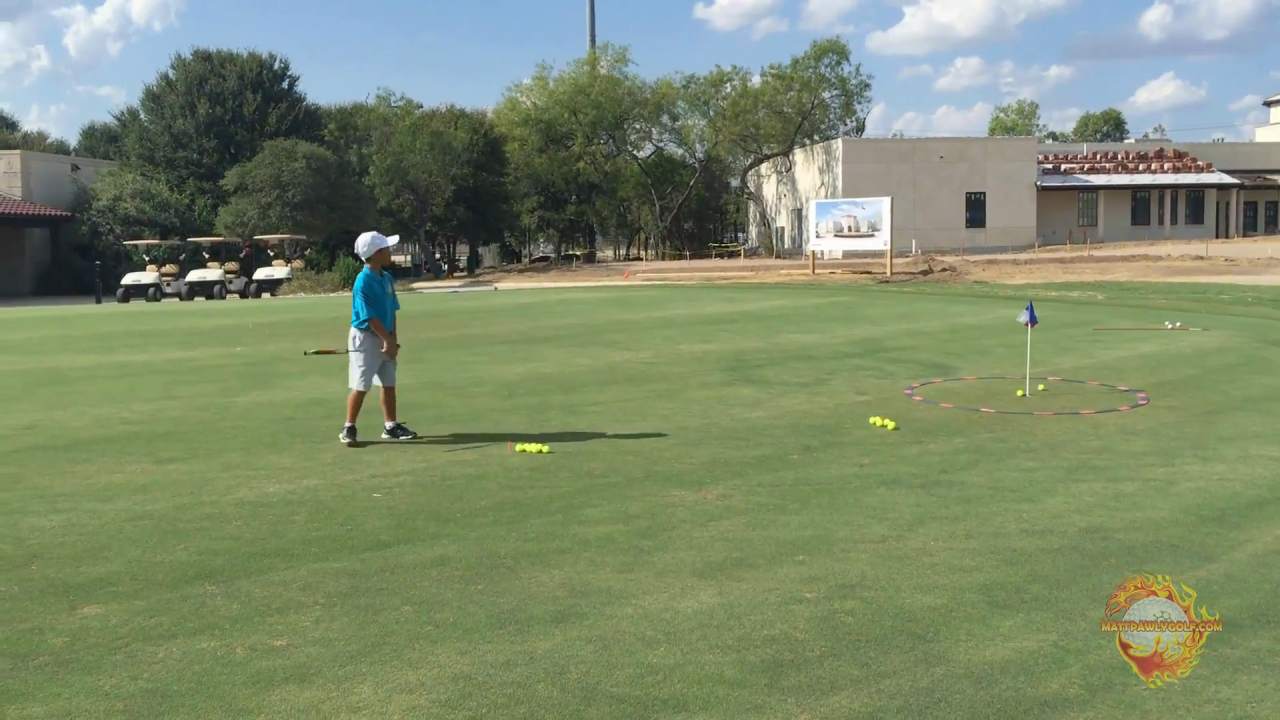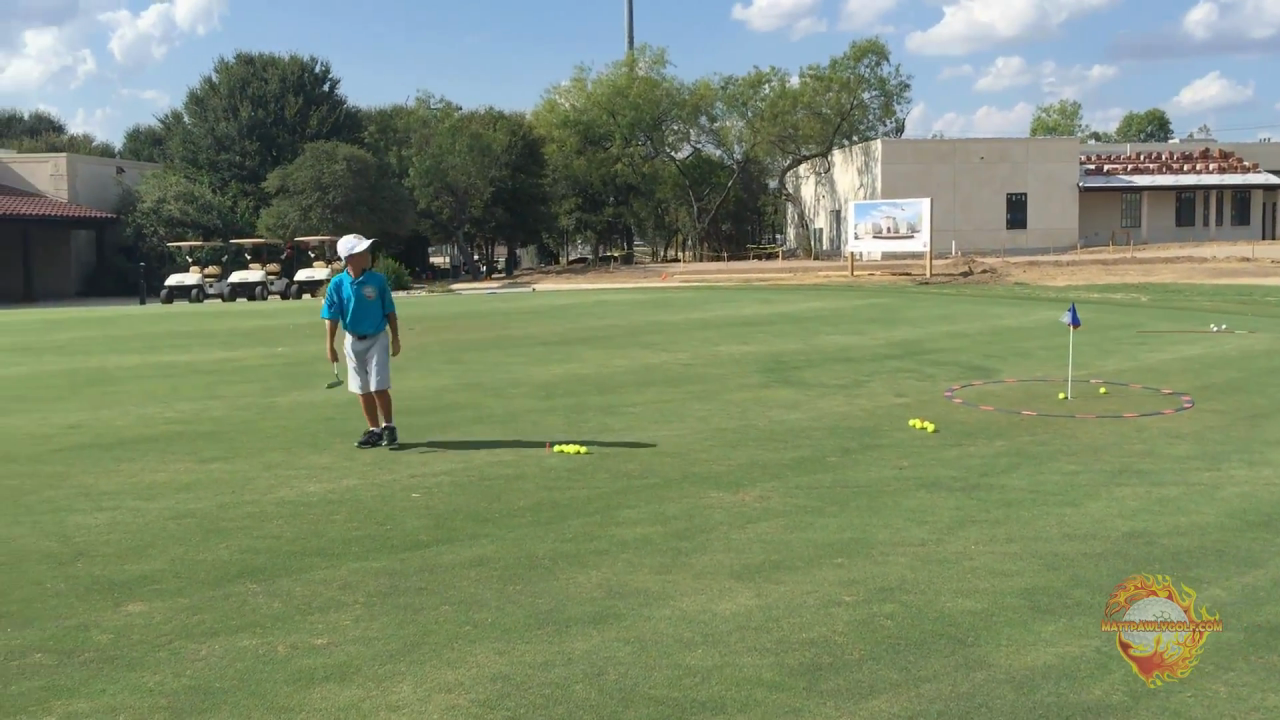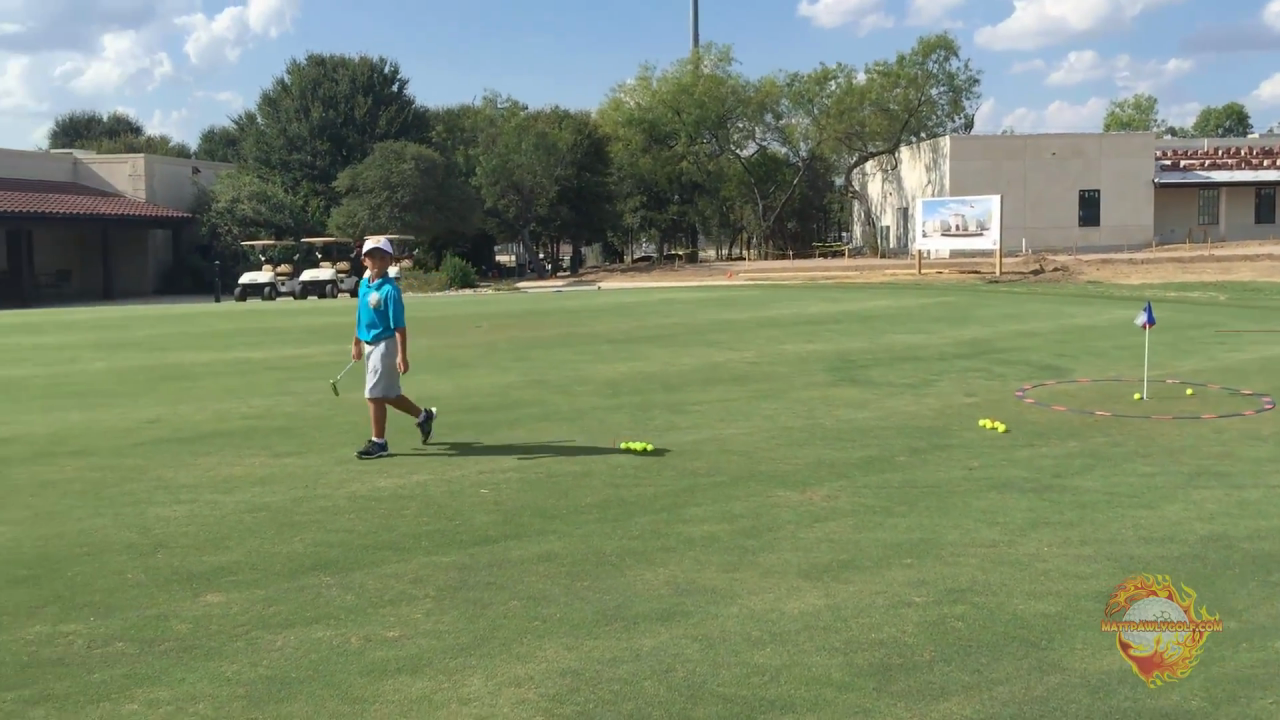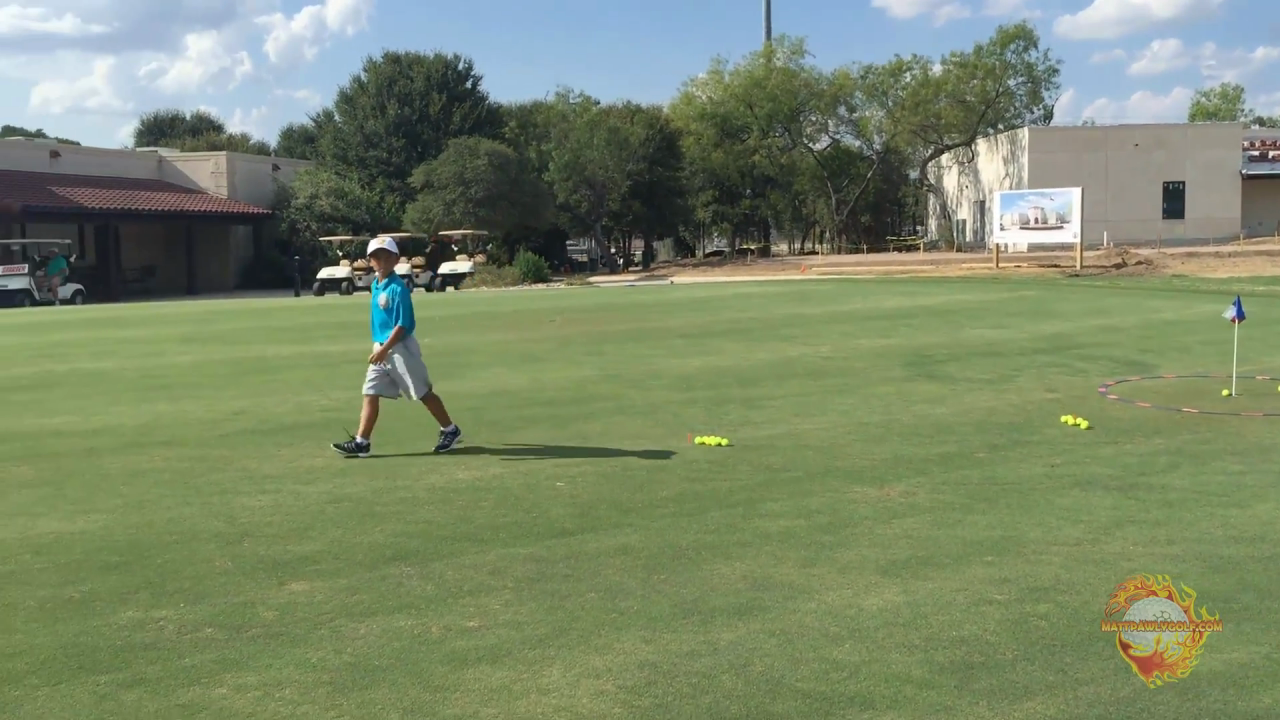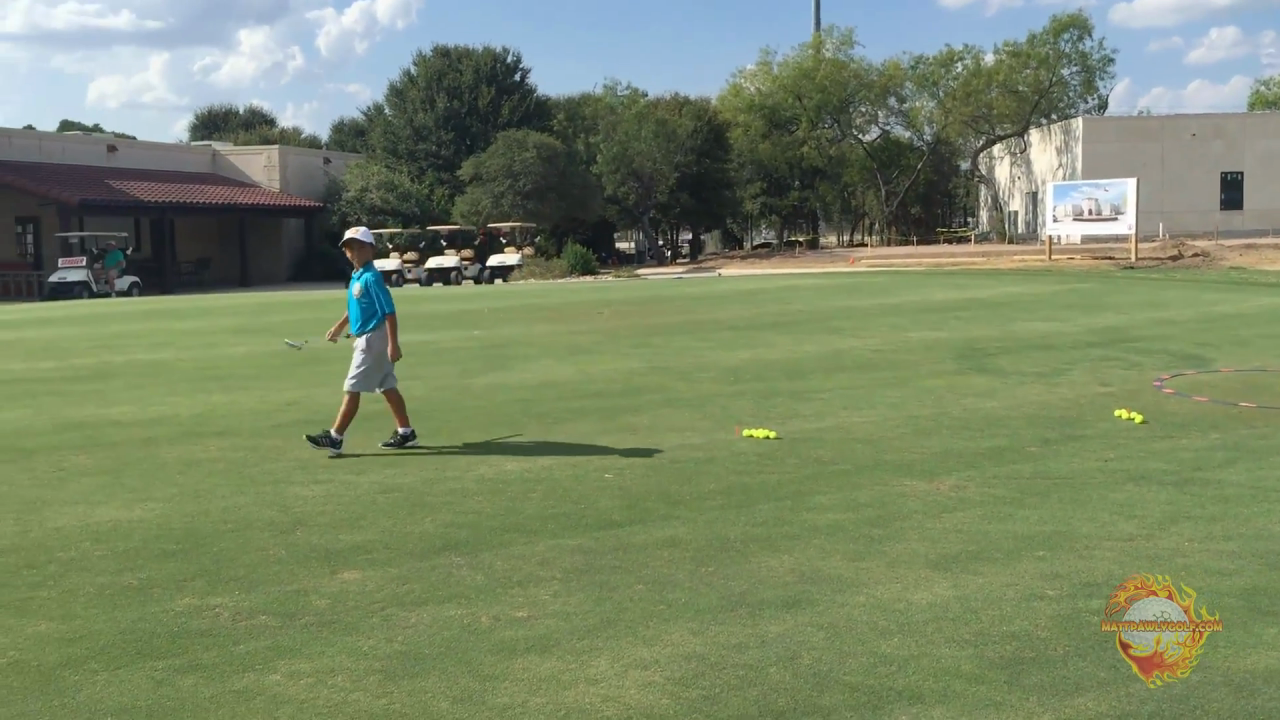
dt=0.4s
person 1, frame 1
left shoulder: (387, 277)
right shoulder: (363, 282)
right elbow: (369, 317)
left wrist: (392, 339)
right wrist: (387, 340)
left hip: (382, 338)
right hip: (364, 337)
left knee: (389, 384)
right knee: (361, 385)
left ankle: (391, 426)
right ankle: (349, 427)
person 1, frame 2
left shoulder: (378, 280)
right shoulder: (337, 283)
left elbow: (390, 311)
right elbow: (332, 317)
left wrist: (395, 338)
right wrist: (330, 345)
left hip: (377, 339)
right hip: (354, 341)
left knee: (379, 386)
right knee: (363, 389)
left ankle: (388, 427)
right ankle: (374, 430)
person 1, frame 3
left shoulder: (390, 289)
right shoulder: (363, 284)
left elbow: (399, 325)
left wrist: (402, 354)
right wrist: (356, 343)
left hip: (385, 346)
right hip: (370, 345)
left knee: (374, 395)
right knee: (388, 394)
left ankle: (378, 442)
right ankle: (423, 415)
person 1, frame 4
left shoulder: (398, 288)
right shoulder: (375, 286)
left elbow: (402, 324)
left wrist: (383, 350)
left hip: (401, 348)
right hip: (382, 348)
left knee: (422, 393)
right knee: (370, 394)
left ankle: (450, 431)
right ankle: (361, 442)
person 1, frame 5
left shoulder: (372, 277)
right shoulder: (356, 275)
left elbow: (389, 312)
left wrist: (393, 344)
right wrist: (338, 326)
left hip: (372, 339)
right hip: (365, 338)
left knee: (352, 390)
right knee: (387, 387)
left ankle: (335, 437)
right ankle: (406, 432)
